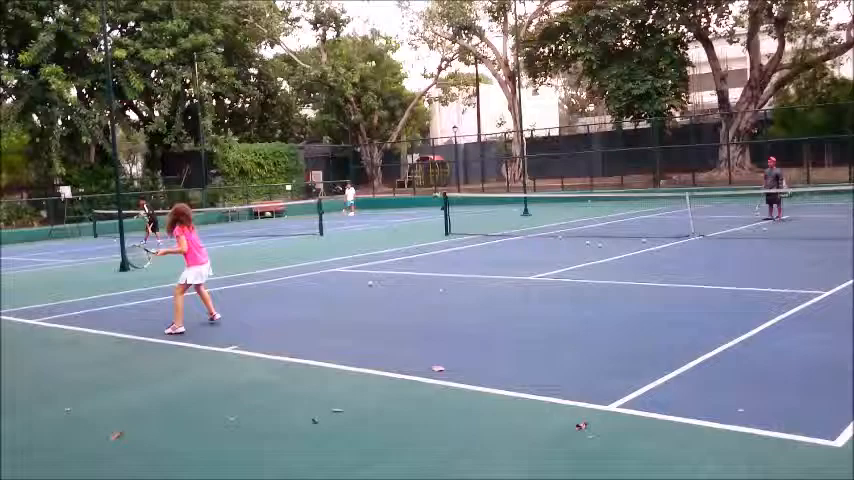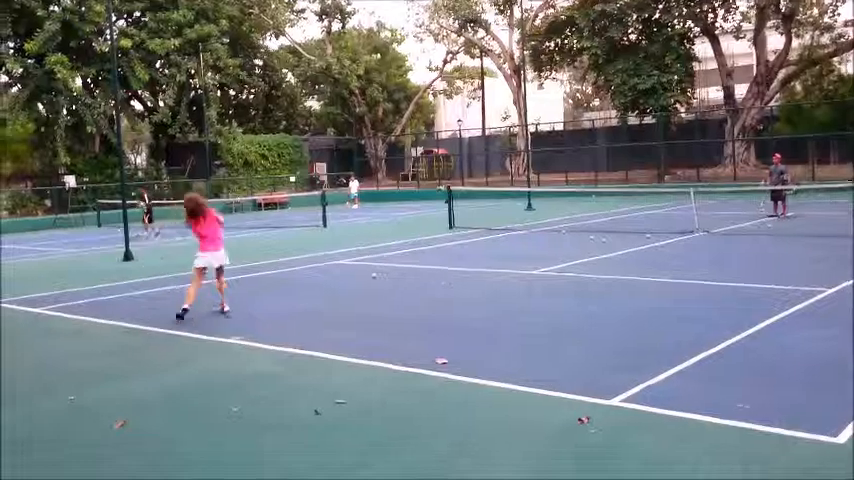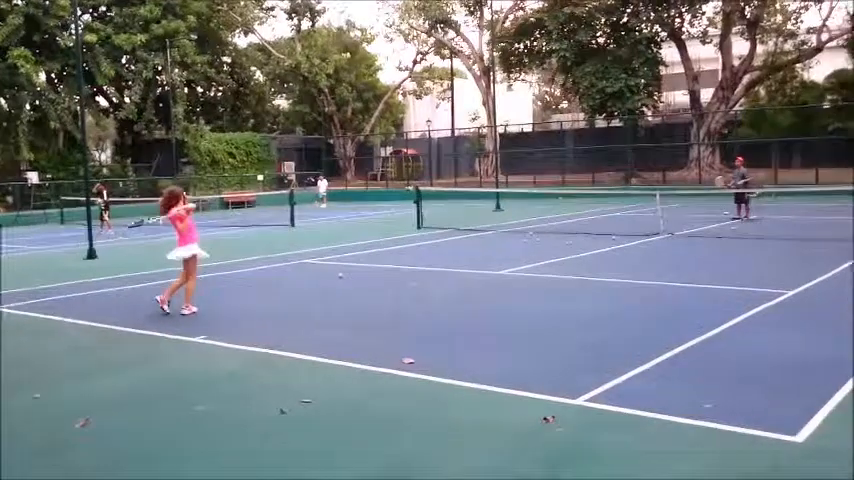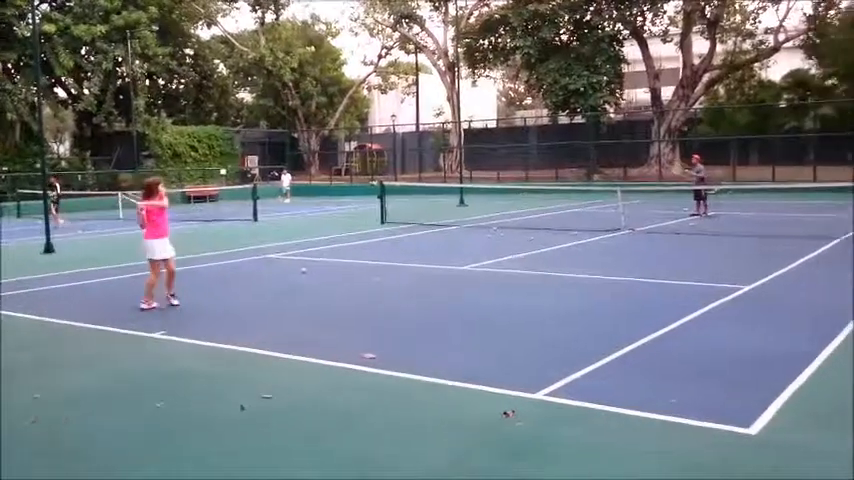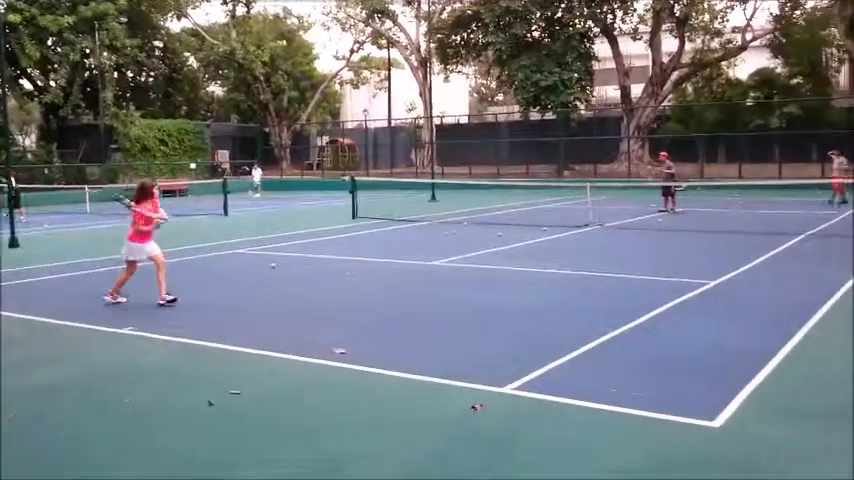
dt=0.3s
person 1, frame 1
left shoulder: (178, 229)
right shoulder: (189, 226)
left elbow: (183, 249)
right elbow: (188, 246)
left wrist: (166, 251)
left hip: (194, 266)
right hip: (203, 262)
left knee: (178, 294)
right knee: (200, 288)
left ankle: (178, 325)
right ankle: (213, 313)
person 1, frame 2
left shoulder: (192, 220)
right shoulder: (210, 212)
right elbow: (221, 222)
left hip: (205, 253)
right hip: (219, 250)
left knee: (196, 281)
right knee: (220, 278)
left ankle: (186, 306)
right ankle: (223, 305)
person 1, frame 3
left shoulder: (185, 208)
right shoulder: (173, 213)
left elbow: (193, 206)
right elbow: (183, 231)
left wrist: (181, 207)
right wrist: (184, 217)
left hip: (191, 246)
right hip: (187, 247)
left knee: (184, 278)
right knee: (192, 277)
left ankle: (164, 298)
right ankle: (187, 306)
person 1, frame 4
left shoulder: (162, 201)
right shoulder: (144, 206)
left elbow: (165, 204)
right elbow: (143, 226)
left wrist: (147, 203)
right wrist: (140, 213)
left hip: (163, 239)
right hip: (153, 241)
left knee: (171, 270)
right knee: (155, 273)
left ankle: (170, 294)
right ankle: (146, 301)
person 1, frame 5
left shoulder: (153, 202)
right shoulder: (139, 208)
left elbow: (163, 215)
right elbow: (138, 228)
left wrist: (155, 215)
right wrist: (152, 226)
left hip: (148, 242)
right hip: (136, 243)
left knee: (161, 263)
right knee: (130, 271)
left ankle: (163, 295)
right ankle: (112, 294)
